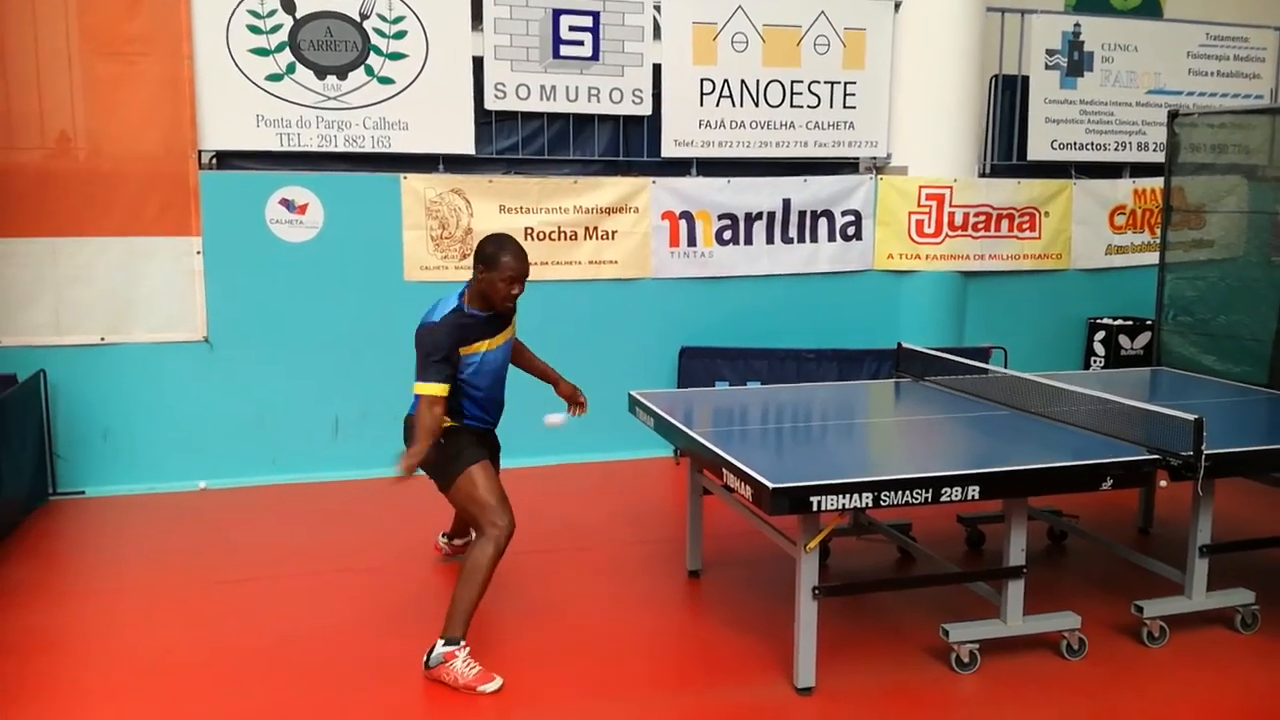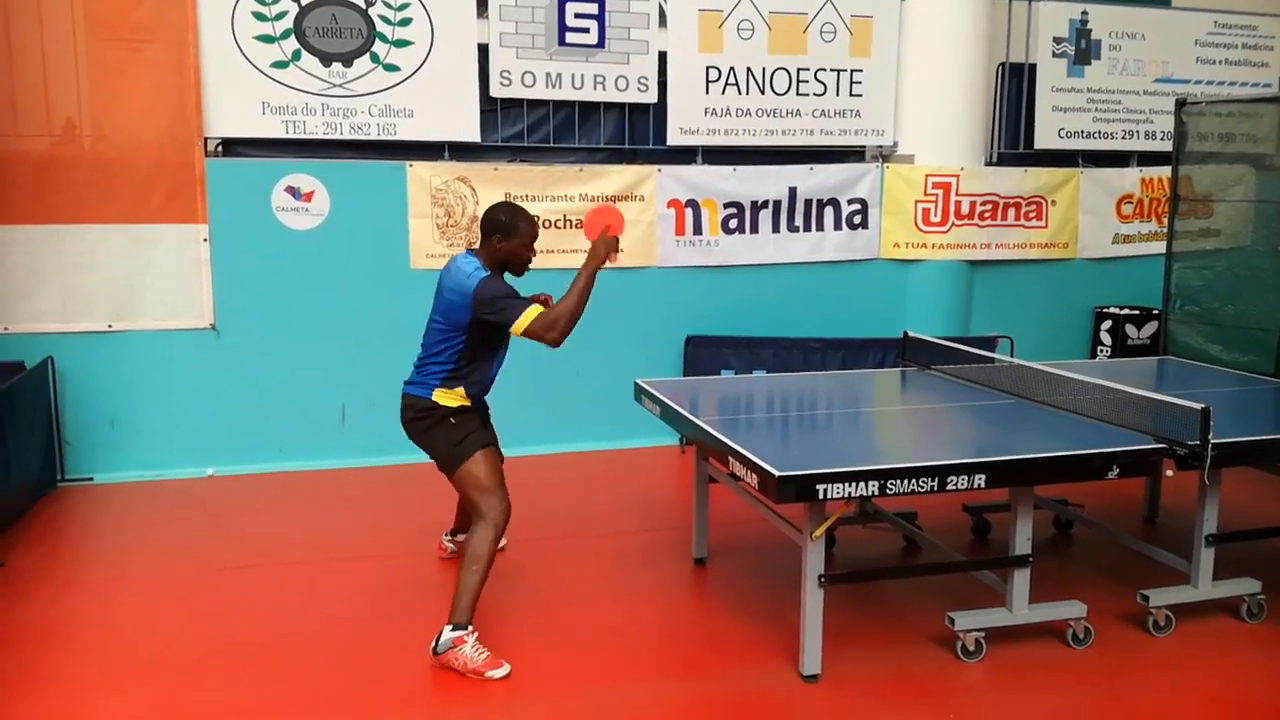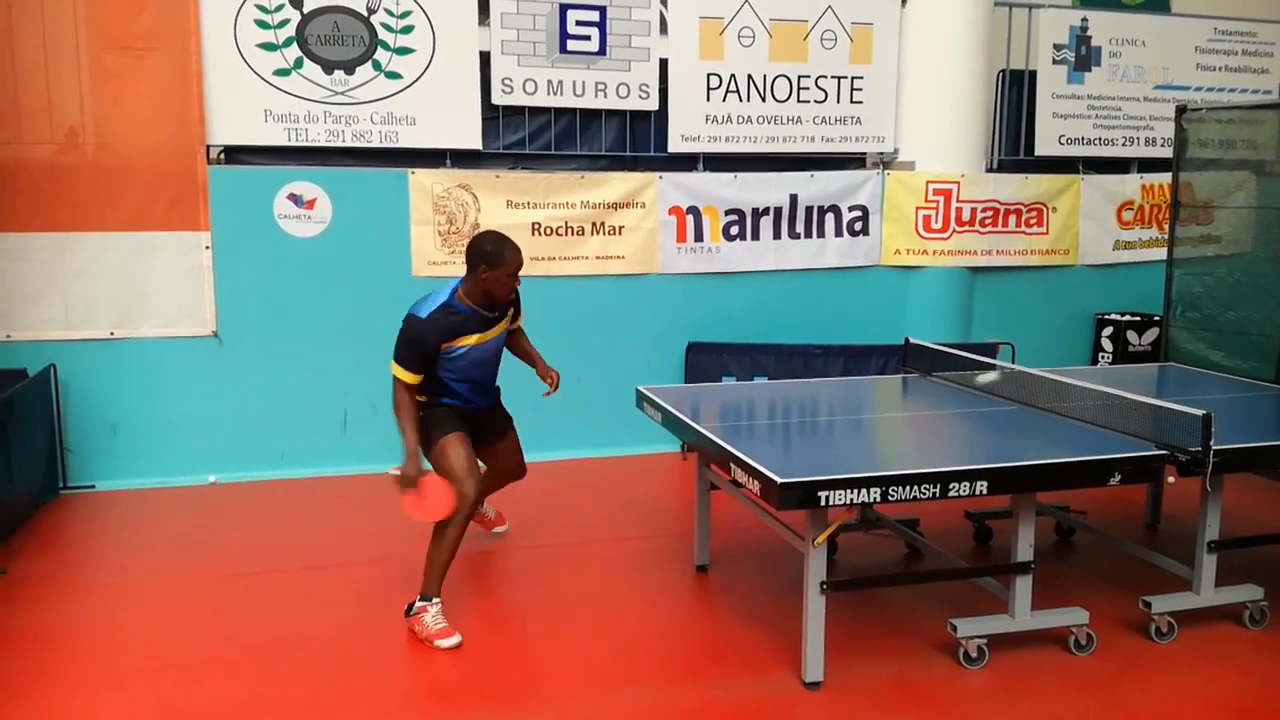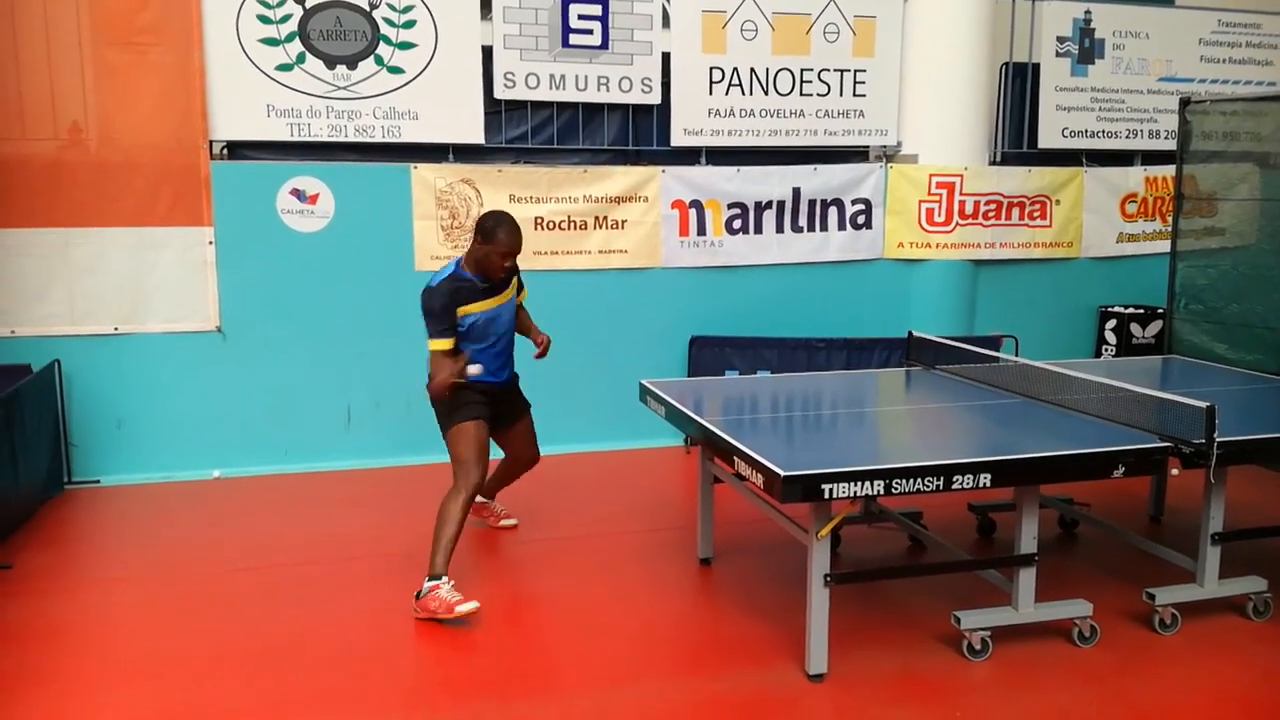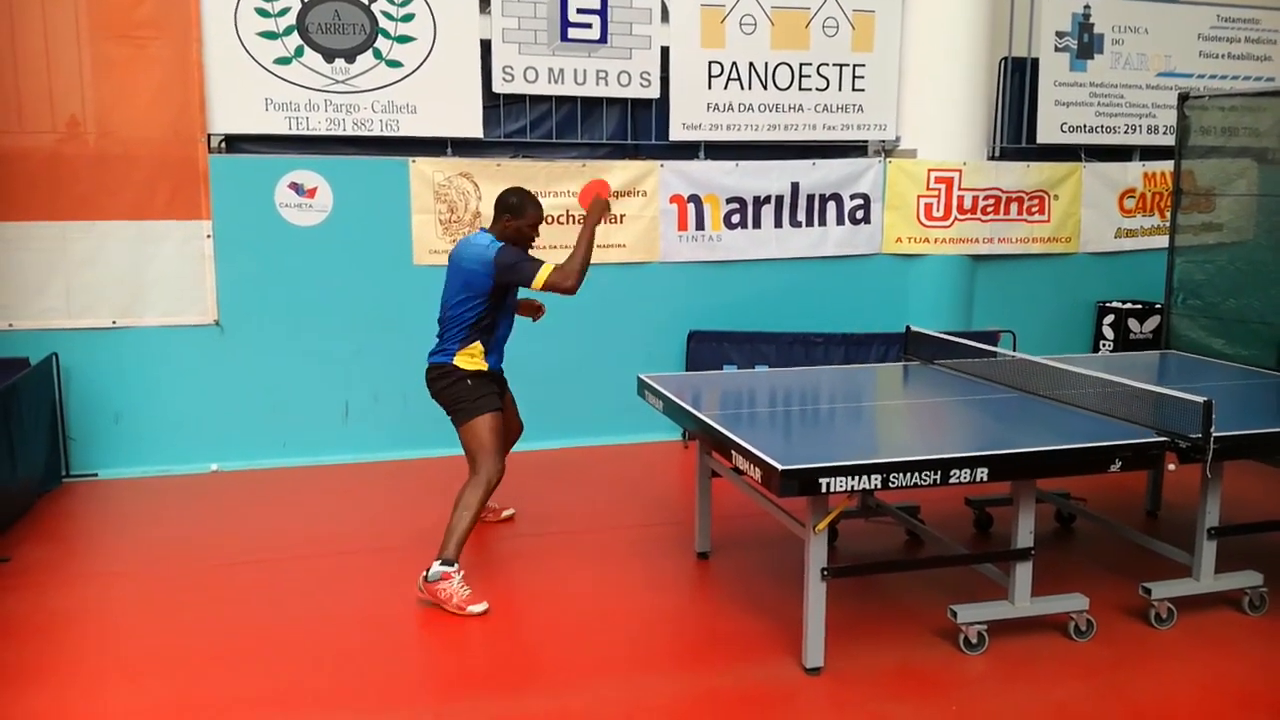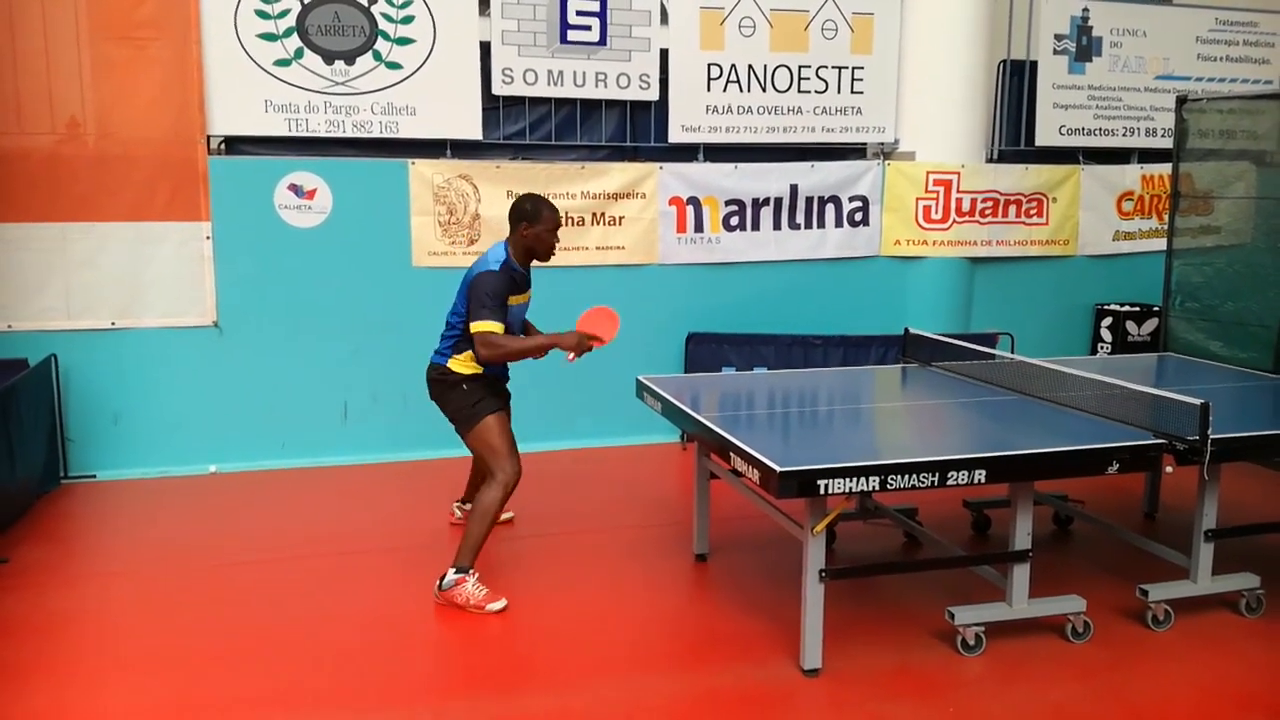
dt=0.3s
person 1, frame 1
left shoulder: (503, 309)
right shoulder: (440, 328)
right elbow: (432, 406)
left wrist: (558, 382)
right wrist: (418, 451)
left hip: (477, 427)
right hip: (446, 434)
left knee: (483, 504)
right knee: (498, 527)
left ankle: (454, 538)
right ankle: (447, 652)
person 1, frame 2
left shoulder: (465, 264)
right shoulder: (485, 288)
right elbow: (555, 329)
left wrist: (526, 305)
right wrist: (593, 260)
left hip: (455, 402)
right hip: (440, 411)
left knee: (490, 467)
right knee: (493, 511)
left ankle: (458, 539)
right ankle: (454, 638)
person 1, frame 3
left shoulder: (502, 298)
right shoulder: (426, 320)
right elbow: (404, 389)
left wrist: (538, 363)
right wrist: (411, 453)
left hip: (483, 403)
right hip: (435, 407)
left knee: (512, 468)
right knee: (464, 493)
left ankle: (476, 505)
right ankle: (425, 605)
person 1, frame 4
left shoulder: (508, 271)
right shoulder: (443, 291)
left elbow: (516, 309)
right elbow: (441, 362)
left wrist: (535, 331)
right wrist: (447, 376)
left hip: (502, 385)
right hip: (461, 390)
left knee: (525, 456)
right knee: (469, 477)
left ankle: (482, 501)
right ankle: (434, 588)
person 1, frame 5
left shoulder: (471, 246)
right shoulder: (501, 257)
right elbow: (569, 282)
left wrist: (518, 306)
right wrist: (591, 220)
left hip: (469, 367)
right hip: (461, 374)
left knee: (510, 429)
right knee: (487, 470)
left ankle: (476, 504)
right ankle: (442, 573)
person 1, frame 6
left shoulder: (518, 262)
right shoulder: (492, 276)
right elbow: (488, 347)
left wrist: (530, 332)
right wrist: (559, 341)
left hip: (483, 374)
right hip: (460, 377)
left knee: (498, 447)
right knee: (506, 472)
left ankle: (467, 506)
right ankle: (456, 579)
